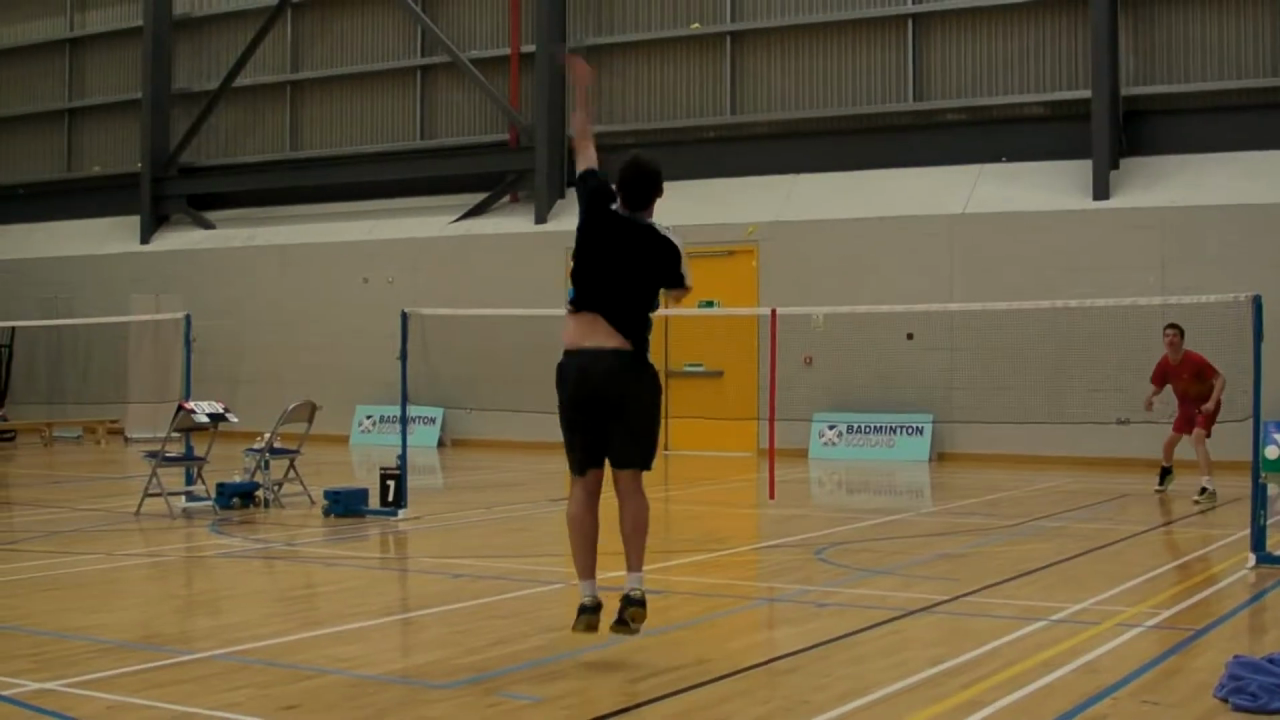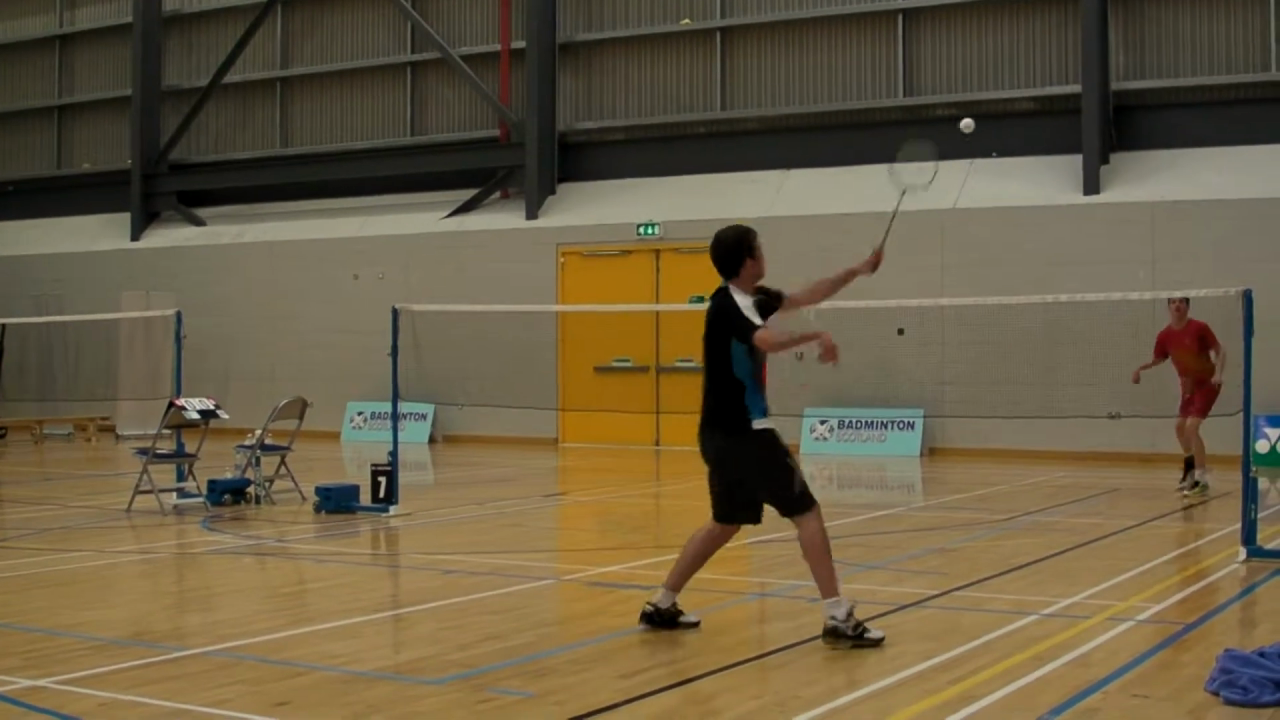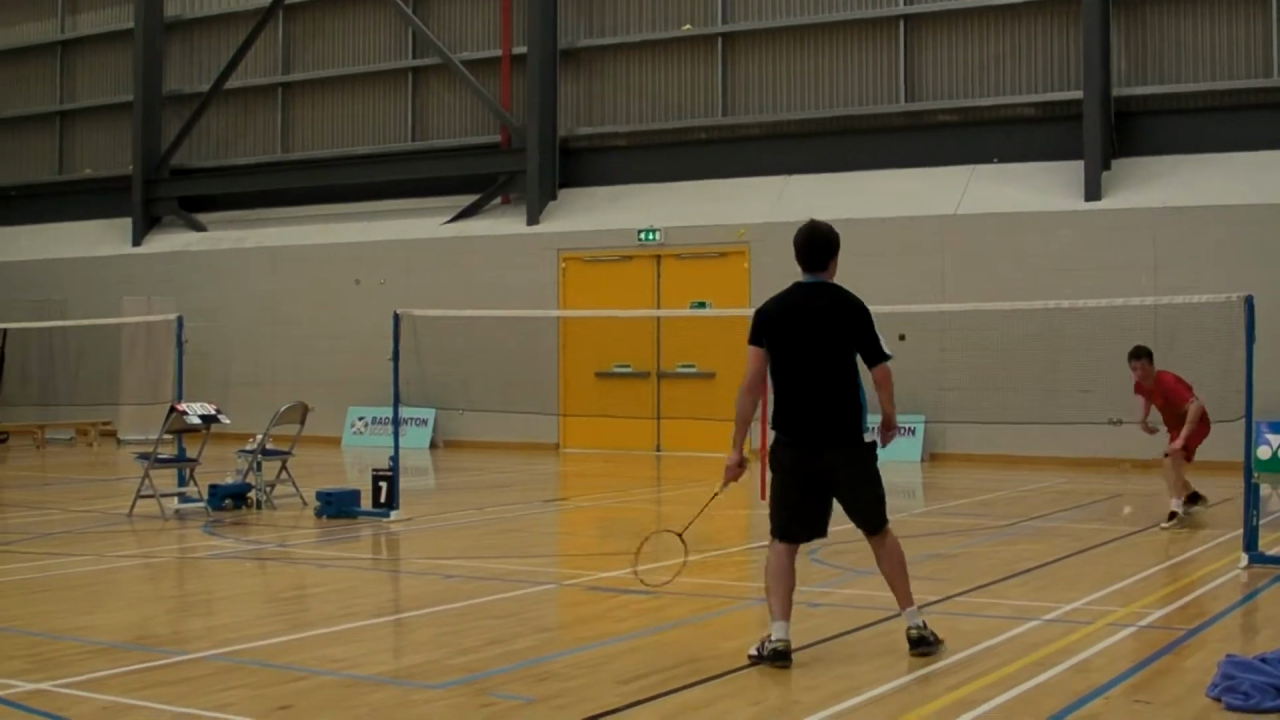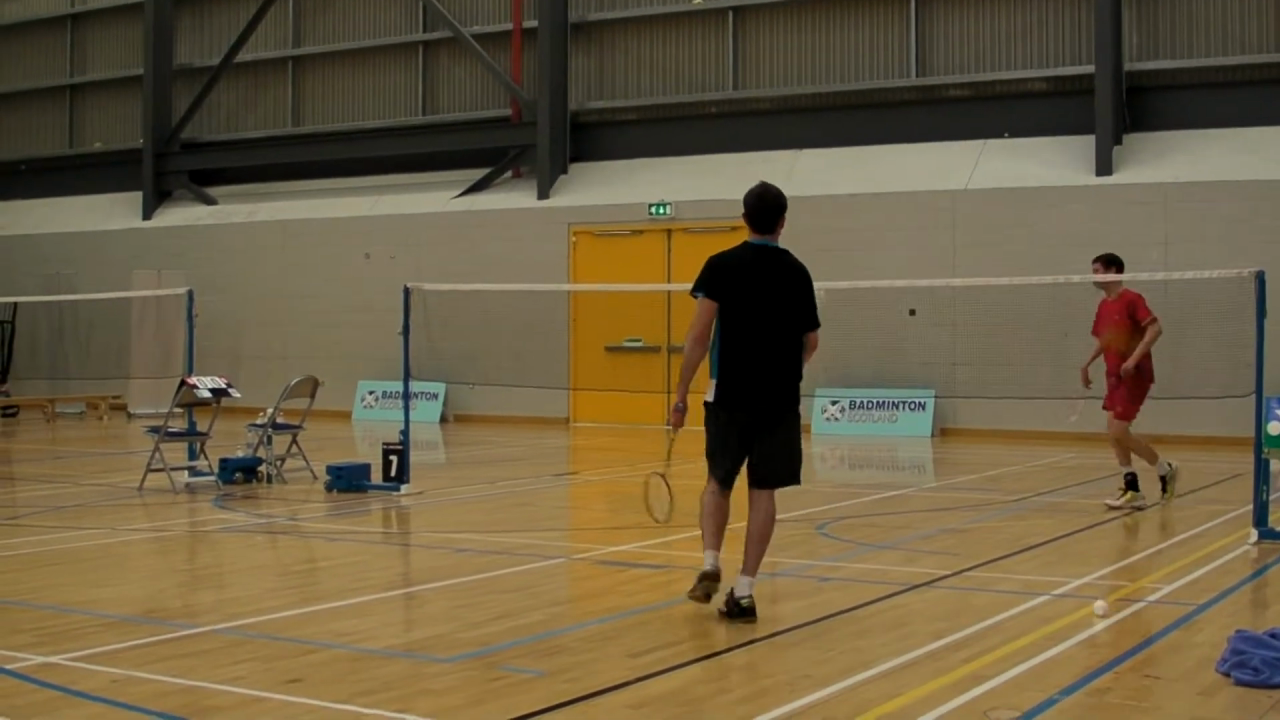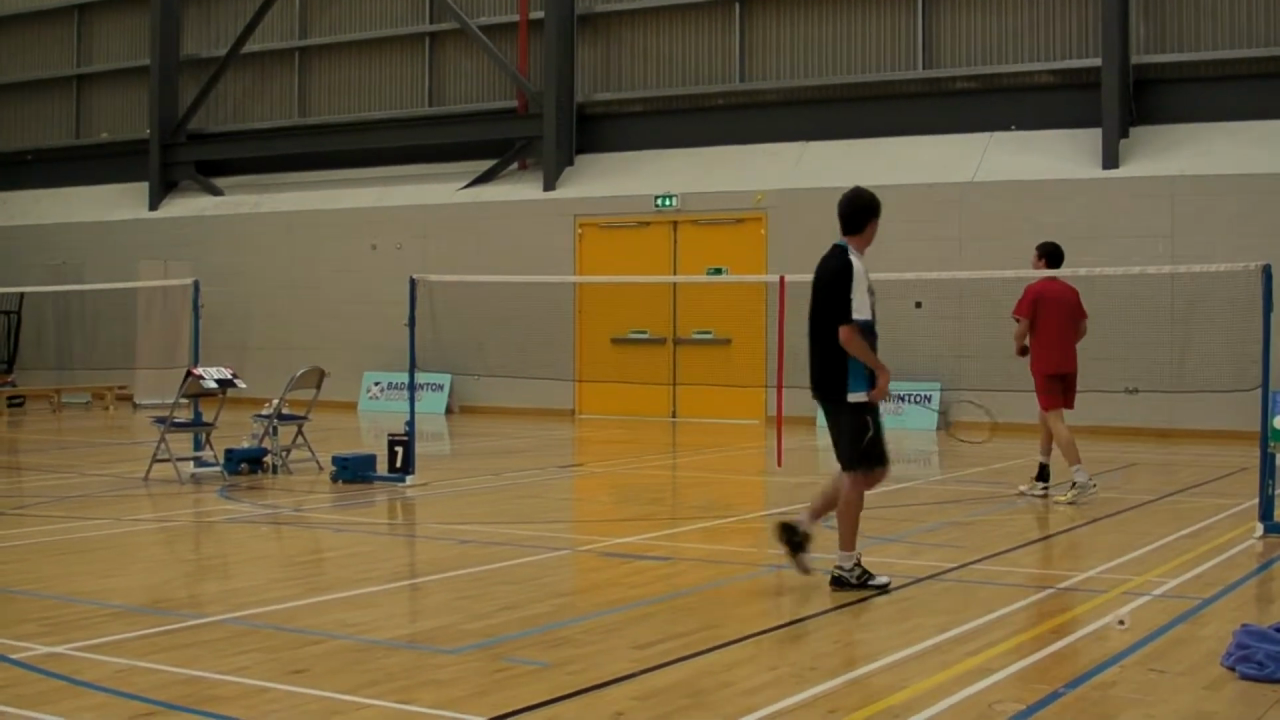
dt=1s
person 1, frame 1
left shoulder: (597, 216)
right shoulder: (664, 248)
left elbow: (583, 150)
right elbow: (679, 292)
left wrist: (582, 89)
left hip: (577, 367)
right hip: (629, 370)
left knee: (584, 483)
right knee: (628, 481)
left ankle: (587, 598)
right ankle: (634, 591)
person 1, frame 2
left shoulder: (743, 300)
right shoulder: (730, 304)
left elbow: (803, 297)
right elbow: (767, 342)
left wrist: (857, 270)
right wrist: (816, 336)
left hip: (721, 434)
right hip: (742, 433)
left knee: (724, 523)
right knee: (807, 512)
left ankle: (661, 604)
right ankle: (838, 618)
person 1, frame 3
left shoulder: (770, 311)
right shoulder: (851, 306)
left elbow: (752, 383)
right elbow: (881, 374)
left wrist: (737, 448)
right wrist: (889, 416)
left hip: (792, 445)
right hip: (848, 441)
left knee: (783, 542)
right knee: (878, 532)
left ankle: (778, 637)
right ankle: (916, 625)
person 1, frame 4
left shoulder: (721, 265)
right shoulder: (798, 272)
left elbow: (699, 334)
right elbow: (810, 342)
left wrist: (680, 394)
left hip: (729, 396)
right hip: (781, 401)
left knee: (718, 483)
right knee: (763, 492)
left ankle: (710, 565)
right ankle: (744, 590)
person 1, frame 5
left shoulder: (830, 261)
right shoulder: (850, 267)
right elbow: (848, 335)
left wrist: (871, 371)
right wrist: (881, 369)
left hip: (831, 384)
right hip: (848, 388)
left knee: (865, 470)
right knee: (865, 472)
left ankle: (800, 525)
right ankle: (847, 566)
person 2, frame 1
left shoulder: (1195, 360)
right shoulder: (1163, 364)
left elbow: (1220, 378)
right elbow: (1158, 385)
left wrist: (1213, 402)
right wrist: (1150, 397)
left hip: (1205, 405)
right hip: (1187, 406)
left knee: (1197, 437)
right knee: (1169, 443)
left ankle: (1208, 487)
right ankle: (1166, 473)
person 2, frame 2
left shoulder: (1199, 328)
right shoulder: (1164, 334)
left elbow: (1219, 350)
right elbow: (1159, 358)
left wrist: (1218, 373)
right wrist: (1140, 368)
left hip: (1206, 385)
right hip: (1188, 386)
left knee: (1191, 427)
right knee: (1180, 428)
left ankle: (1201, 480)
right ankle: (1190, 466)
person 2, frame 3
left shoulder: (1167, 381)
right shoulder: (1140, 383)
left elbow: (1196, 406)
left wrist: (1181, 439)
right wrist: (1143, 420)
left hip: (1195, 423)
right hip: (1176, 425)
left knee: (1171, 458)
left ankle: (1176, 510)
right ankle: (1194, 497)
person 2, frame 4
left shoulder: (1132, 299)
right shoulder: (1103, 305)
left elbow: (1155, 329)
left wrist: (1134, 360)
right wrist: (1086, 365)
left hip: (1135, 376)
right hip: (1115, 376)
left knee: (1118, 432)
right knee: (1114, 432)
left ankle: (1165, 469)
right ankle: (1132, 489)
person 2, frame 5
left shoulder: (1033, 290)
right shoulder: (1072, 292)
left elbow: (1022, 328)
right elbow: (1083, 329)
left wrist: (1019, 346)
left hip: (1045, 366)
right hip: (1067, 365)
left knee: (1055, 422)
right knee: (1046, 419)
left ankle: (1081, 479)
right ankle: (1041, 480)
